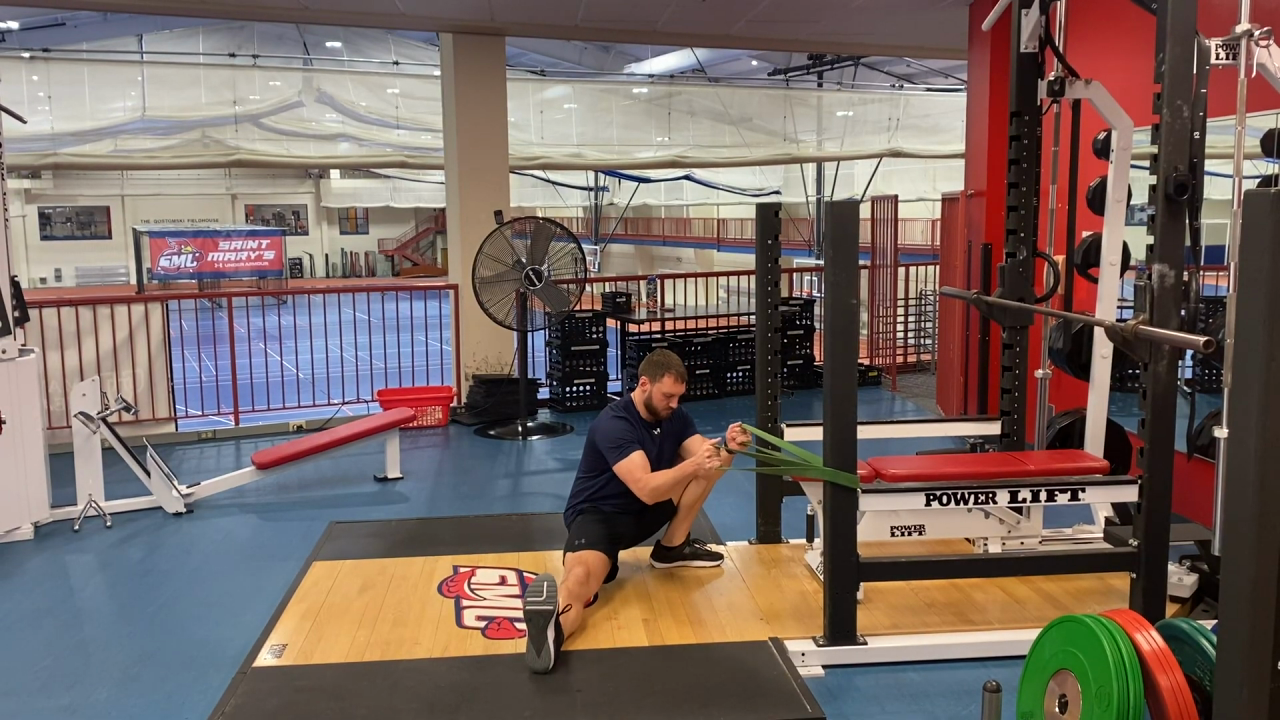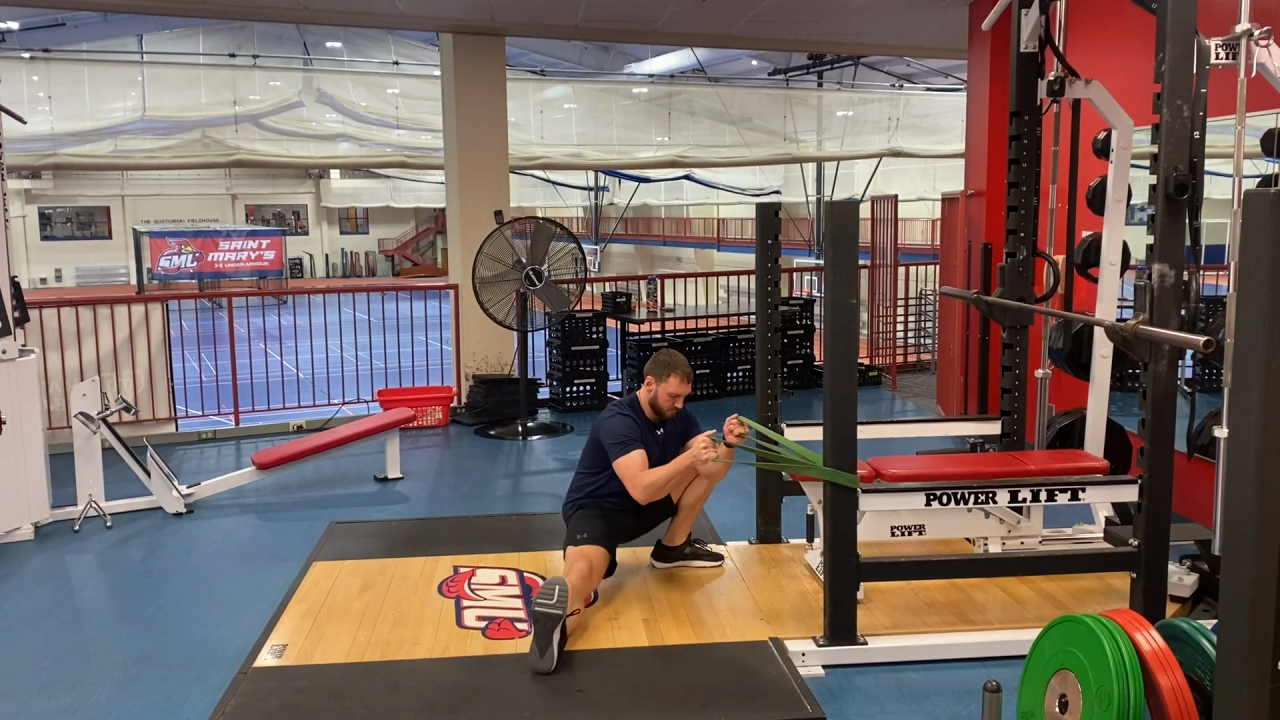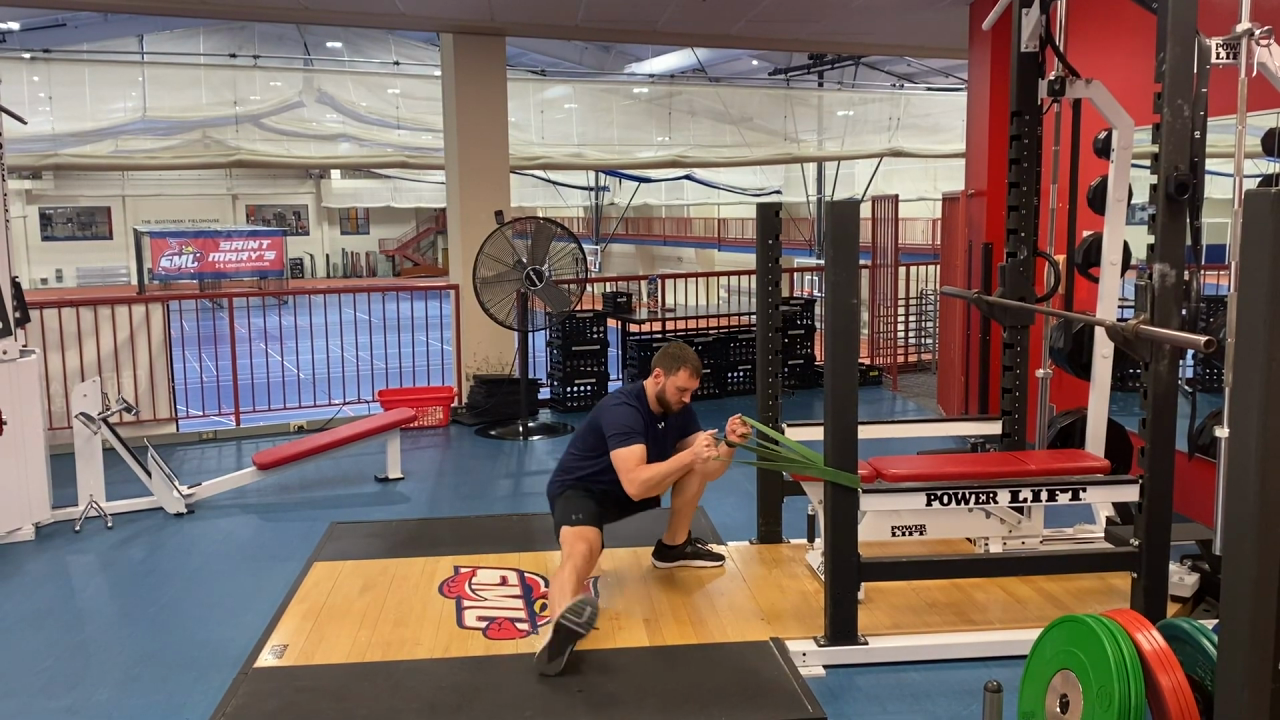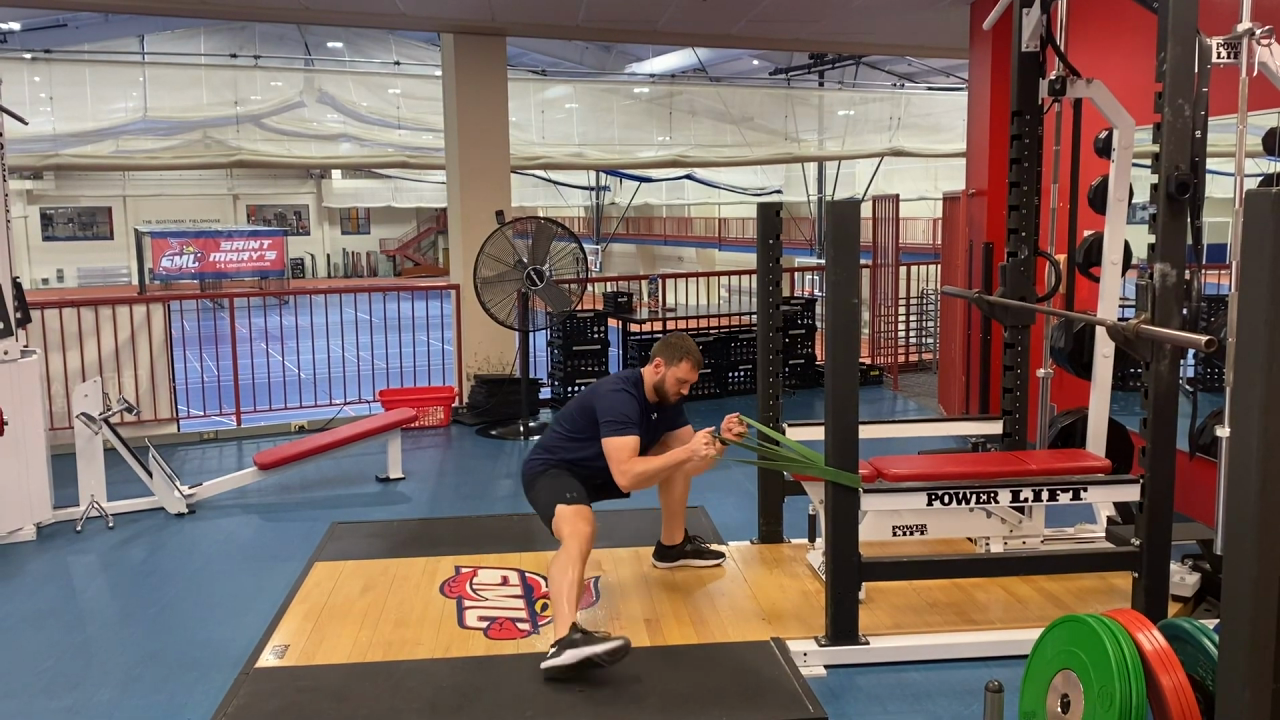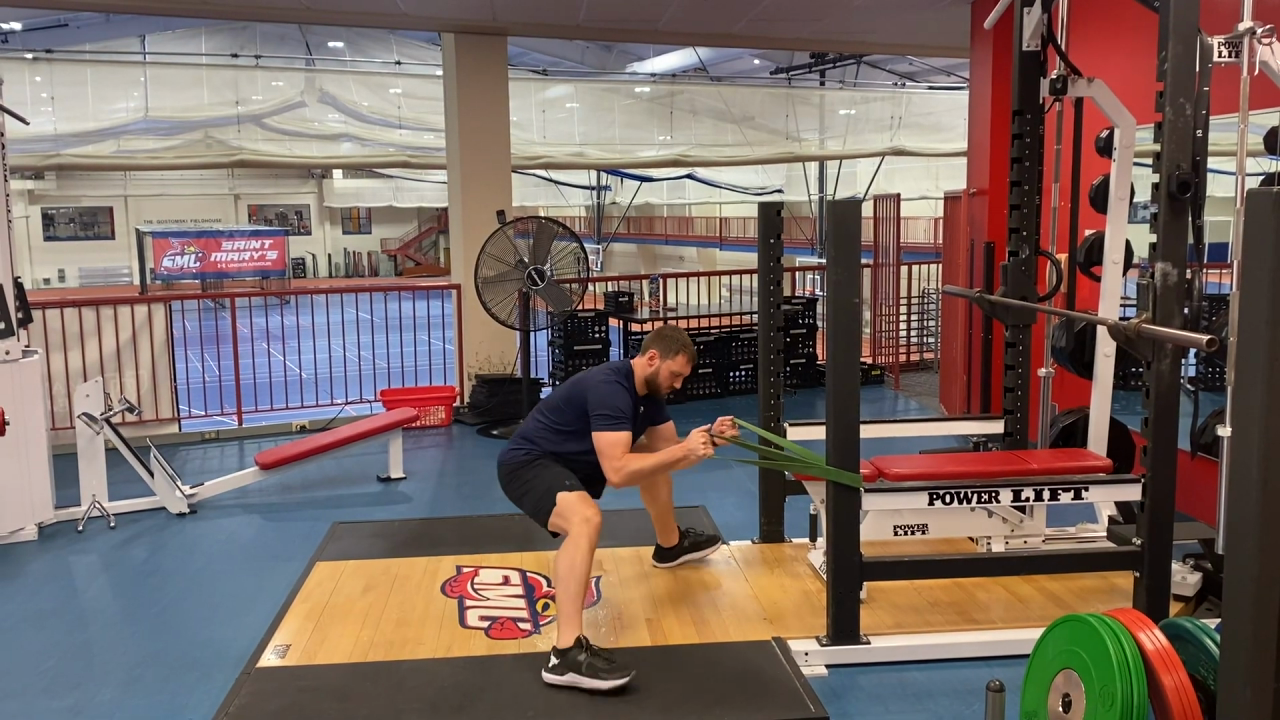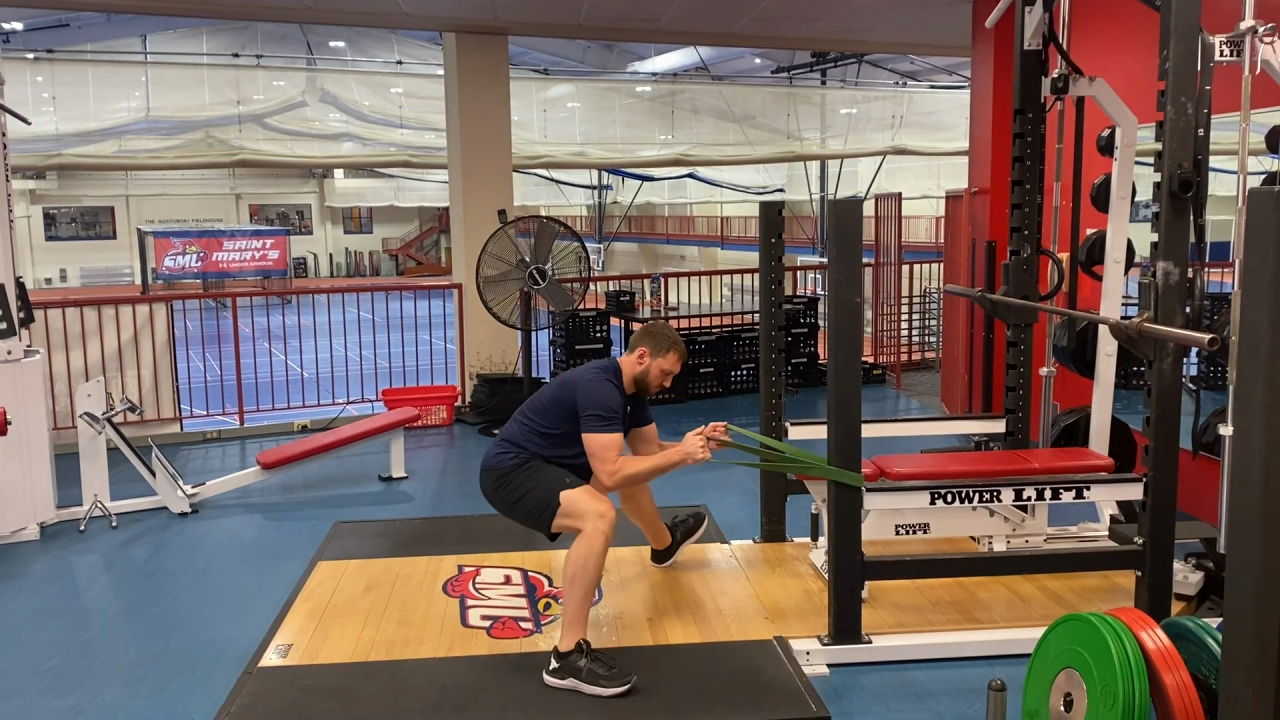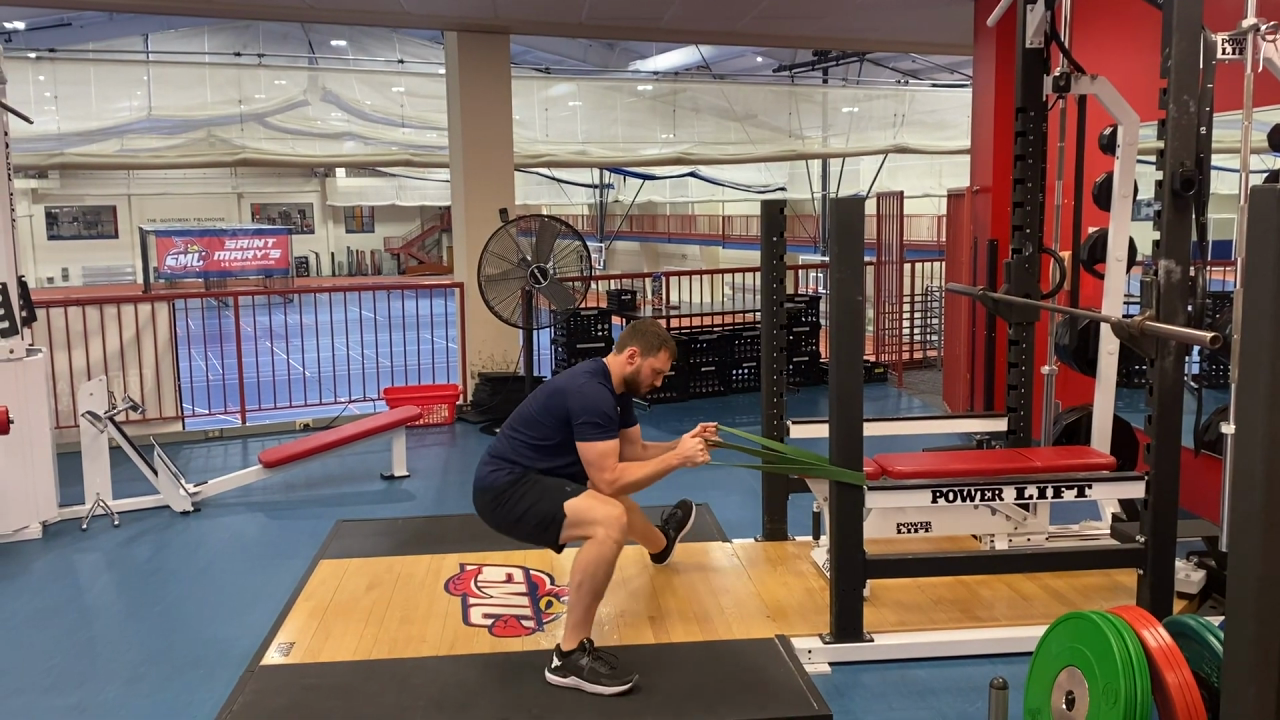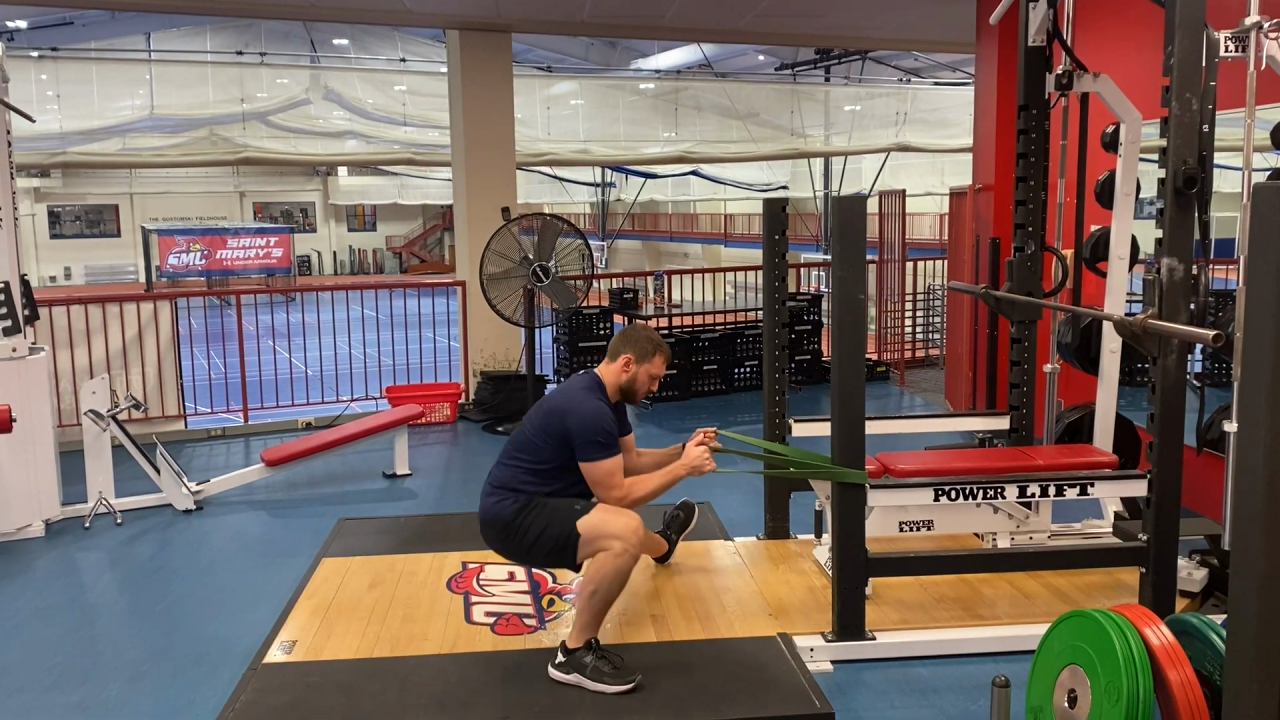
dt=0.2s
person 1, frame 1
left shoulder: (674, 416)
right shoulder: (613, 424)
left elbow: (704, 466)
right elbow: (647, 489)
left wrist: (727, 449)
right wrist: (694, 464)
left hip: (644, 512)
right hip: (598, 514)
left knee: (708, 468)
right knee: (581, 576)
left ankle: (672, 547)
right ankle: (551, 628)
person 1, frame 2
left shoulder: (678, 416)
right shoulder: (617, 422)
left elbow: (710, 470)
right elbow: (641, 490)
left wrist: (727, 445)
right wrist: (690, 456)
left hip: (643, 507)
right hip: (596, 509)
left knee: (711, 465)
right knee: (583, 568)
left ankle: (673, 546)
right ankle: (554, 627)
person 1, frame 3
left shoulder: (678, 409)
right shoulder: (621, 409)
left elbow: (706, 468)
right elbow: (635, 485)
left wrist: (728, 444)
right wrist: (689, 455)
left hip: (625, 491)
right hip: (578, 490)
left knee: (701, 465)
right knee: (581, 550)
left ankle: (673, 545)
right ankle: (561, 629)
person 1, frame 4
left shoulder: (668, 399)
right shoulder: (618, 396)
left elbow: (689, 460)
right elbow: (626, 476)
left wrist: (721, 441)
right wrist: (686, 452)
left hip: (598, 471)
right hip: (552, 469)
left knee: (678, 458)
right knee: (579, 532)
left ankle: (672, 545)
right ankle: (565, 639)
person 1, frame 5
left shoulder: (650, 390)
right shoulder: (609, 387)
left elbow: (668, 451)
right elbow: (617, 472)
left wrist: (708, 440)
right wrist: (683, 450)
left hip: (574, 462)
right hip: (528, 463)
left knee: (655, 457)
right knee: (586, 520)
left ankle: (670, 544)
right ankle: (567, 653)
person 1, frame 6
left shoulder: (632, 388)
right shoulder: (599, 387)
left elbow: (648, 451)
right elbow: (609, 475)
left wrist: (696, 442)
right wrist: (680, 454)
left hip: (548, 463)
right hip: (511, 470)
left knee: (633, 468)
right knee: (599, 515)
left ankle: (664, 544)
right ankle: (568, 655)
person 1, frame 7
left shoulder: (615, 387)
right shoulder: (590, 391)
left elbow: (634, 453)
right elbow: (608, 481)
left wrist: (684, 444)
right wrist: (676, 458)
left hip: (531, 476)
right hip: (505, 488)
left knee: (613, 494)
right knee: (609, 521)
left ankle: (660, 542)
right ankle: (570, 654)
person 1, frame 8
left shoulder: (605, 396)
right shoulder: (587, 408)
left elbow: (630, 461)
right elbow: (616, 496)
left wrist: (684, 450)
right wrist: (682, 468)
left hip: (531, 498)
right hip: (511, 516)
left knee: (618, 514)
right knee: (625, 533)
left ankle: (661, 545)
right ankle: (576, 652)
